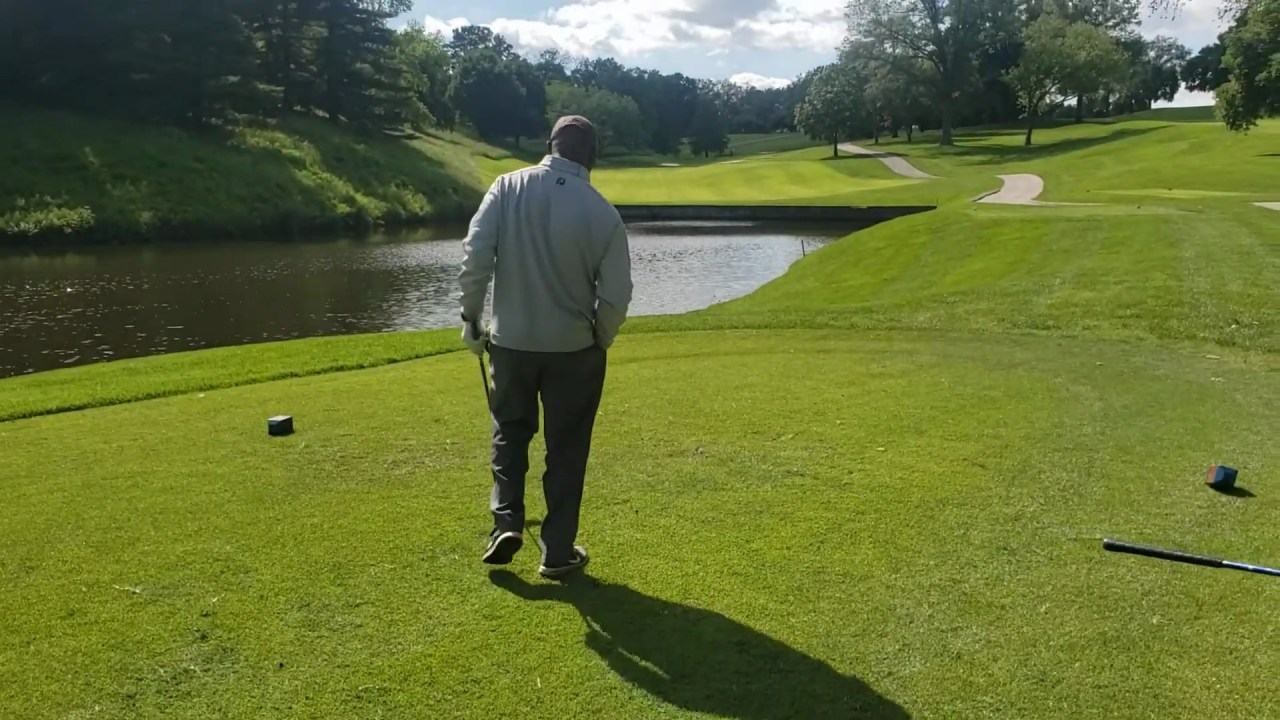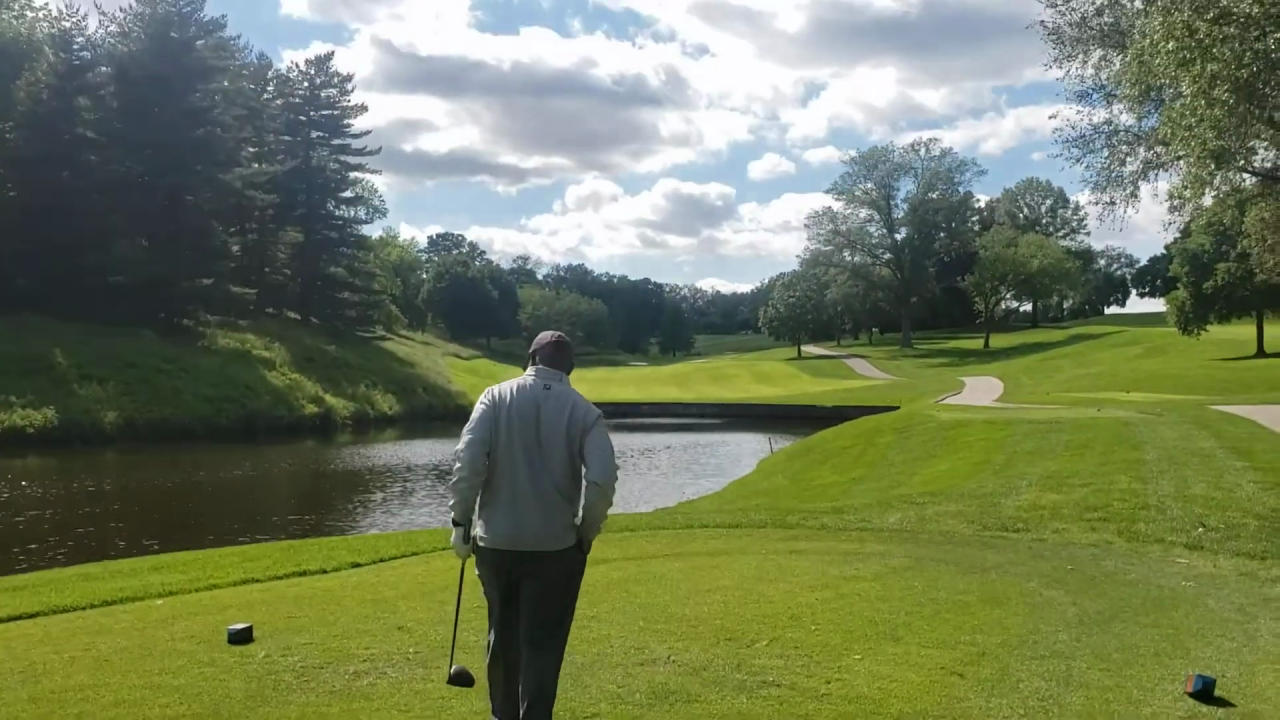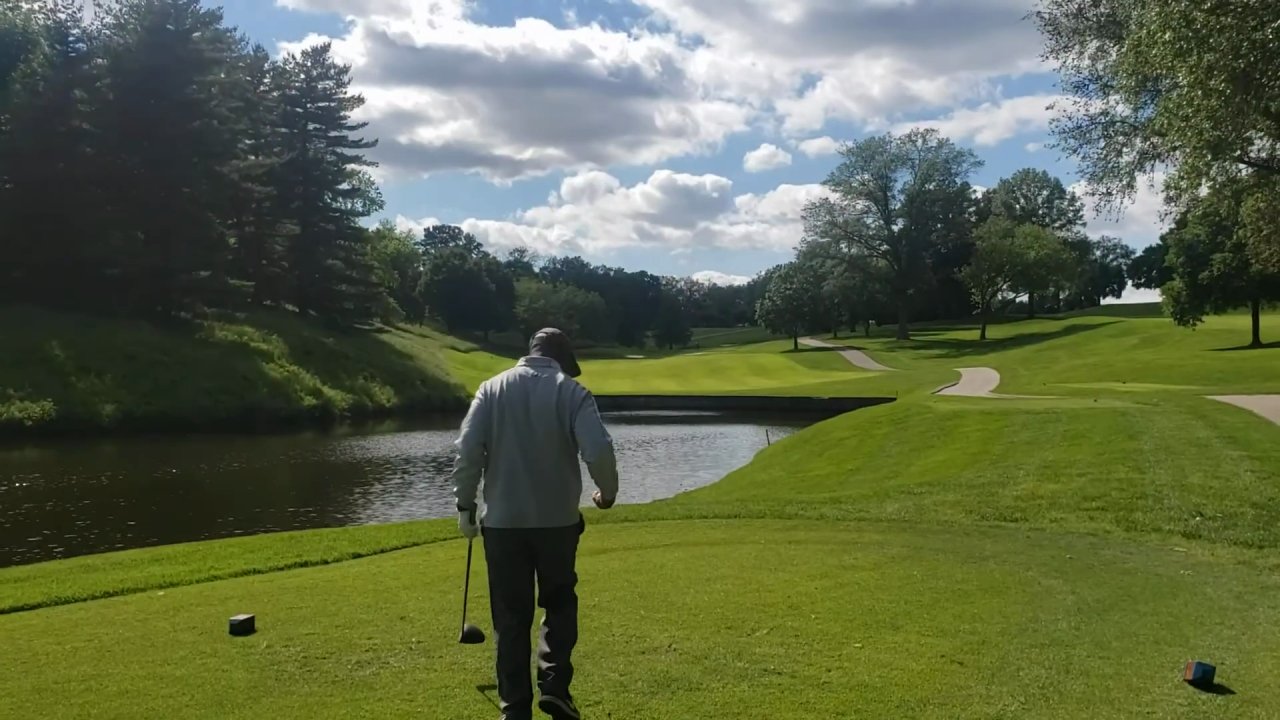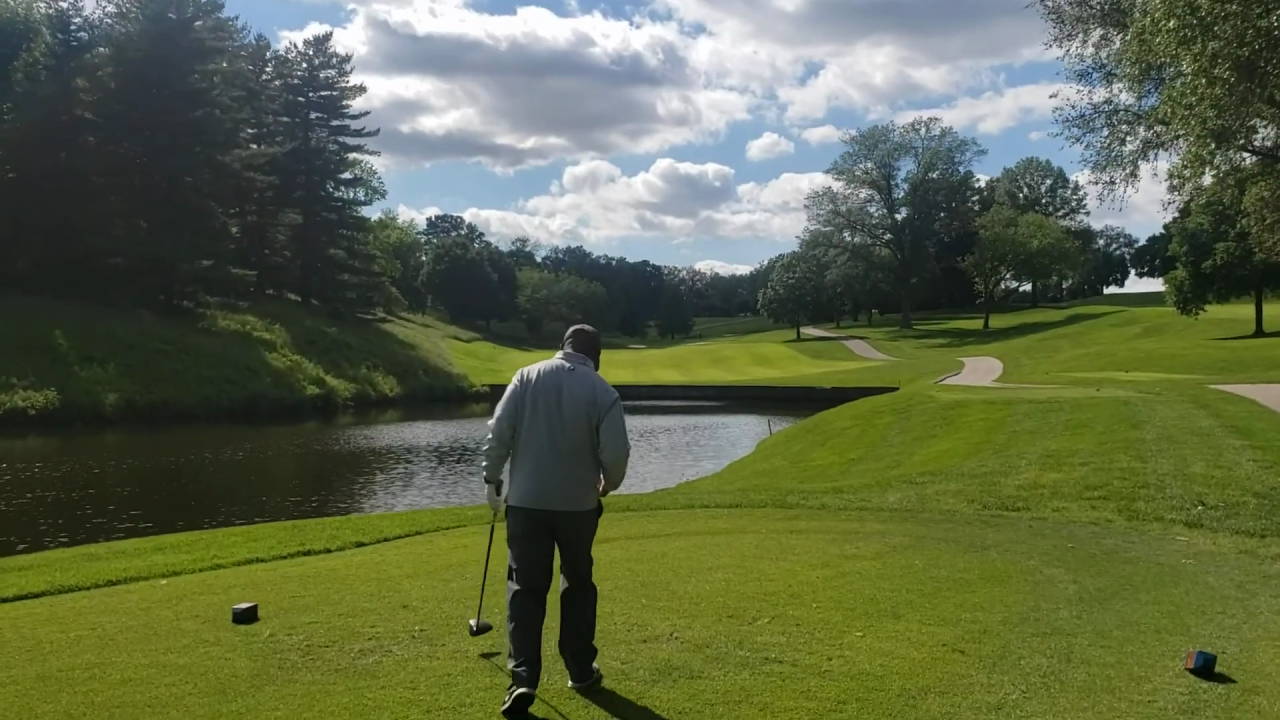
dt=0.4s
person 1, frame 1
left shoulder: (508, 187)
right shoulder: (603, 212)
left elbow: (475, 258)
right elbow: (615, 295)
left wrist: (471, 318)
right wrist: (600, 343)
left hip: (510, 341)
right hip: (573, 348)
left knee: (510, 434)
right knee: (566, 449)
left ankle: (506, 524)
right ankle: (557, 551)
person 1, frame 2
left shoulder: (496, 396)
right shoulder: (582, 411)
left elbow: (468, 462)
right elbow: (602, 477)
left wrist: (461, 522)
right wrist: (587, 533)
left hip: (496, 540)
right hip: (555, 545)
left knee: (503, 635)
right knee: (541, 646)
person 1, frame 3
left shoulder: (492, 388)
right shoulder: (573, 392)
left elbow: (467, 451)
right elbow: (598, 450)
left wrist: (465, 506)
right wrist: (608, 492)
left hip: (503, 522)
right hip: (558, 520)
left knee: (510, 617)
right knee: (559, 604)
right ankle: (554, 688)
person 1, frame 4
left shoulder: (528, 376)
right shoulder: (604, 392)
left elbow: (499, 431)
right elbow: (615, 453)
left wrist: (492, 480)
right wrist: (608, 484)
left hip: (526, 502)
right hip: (578, 505)
left knee: (525, 588)
right knee: (578, 583)
left ankle: (524, 675)
right ankle: (581, 669)
